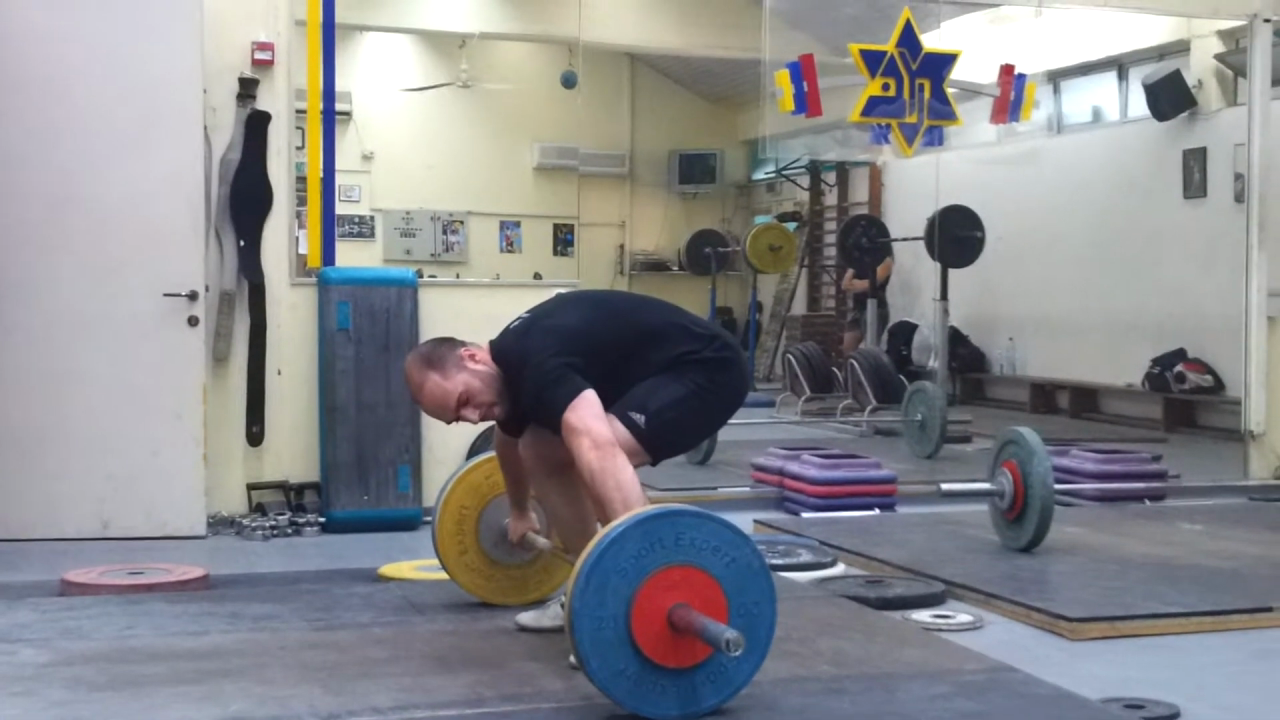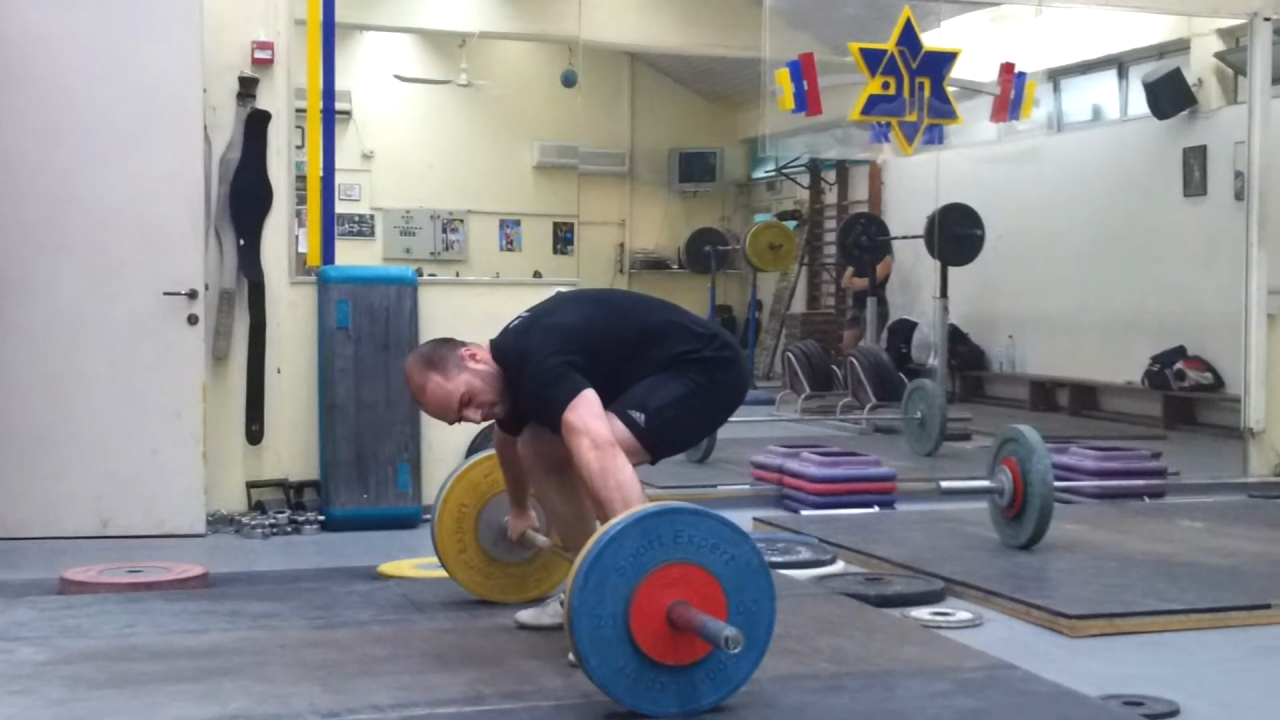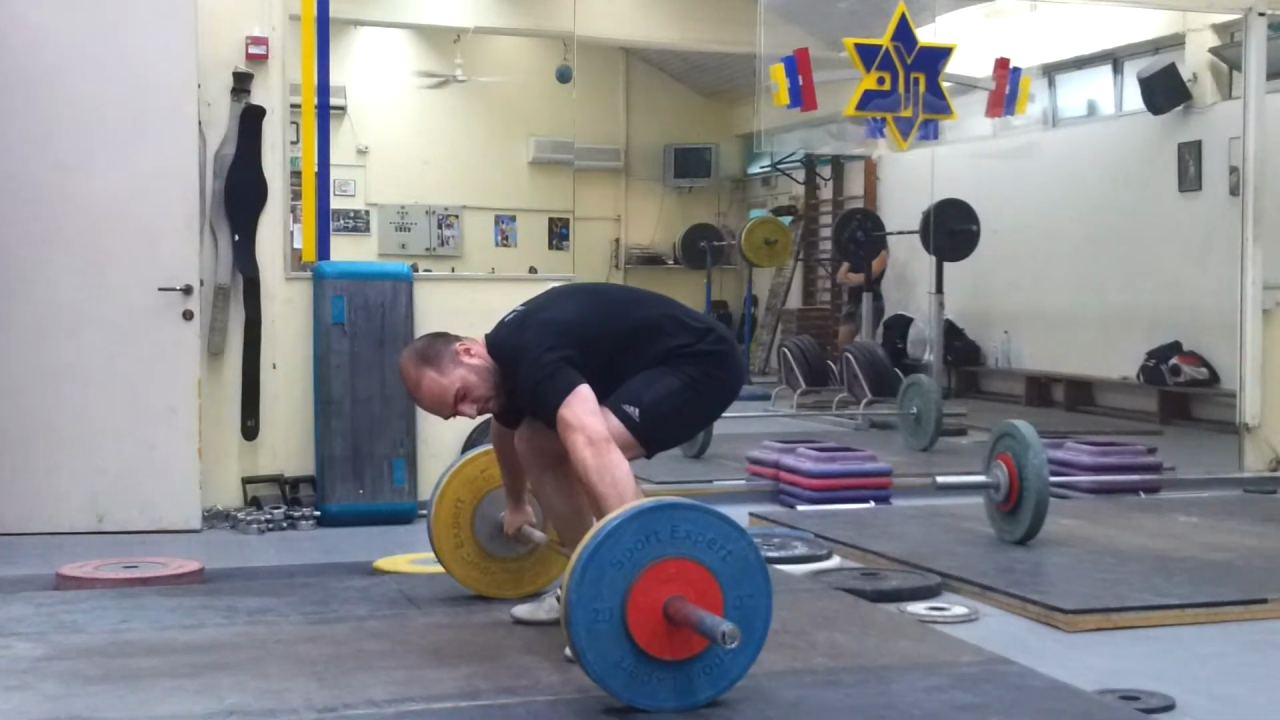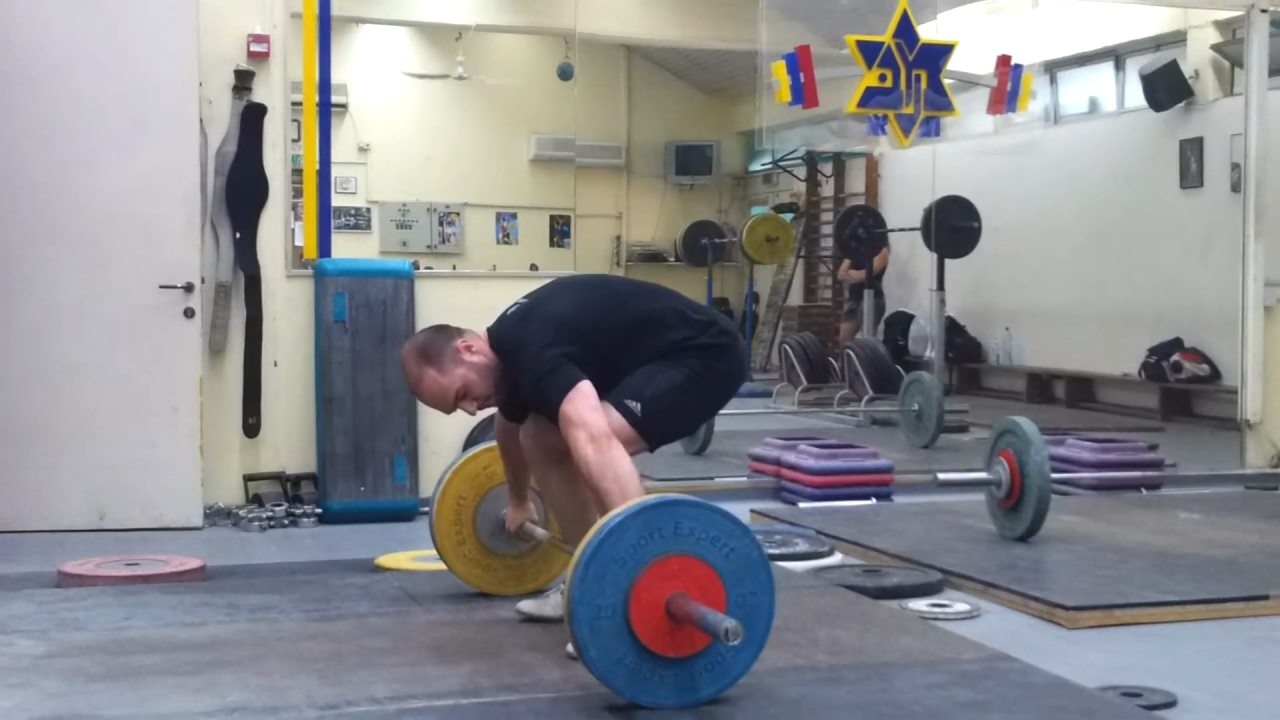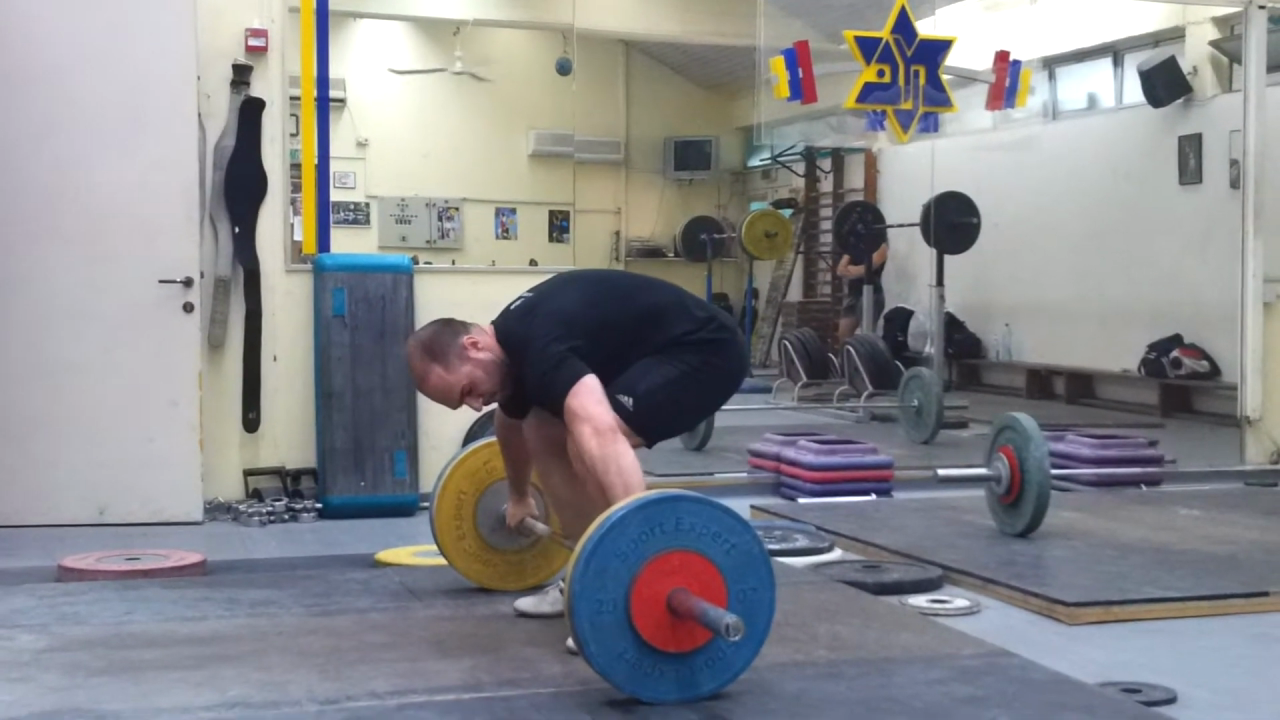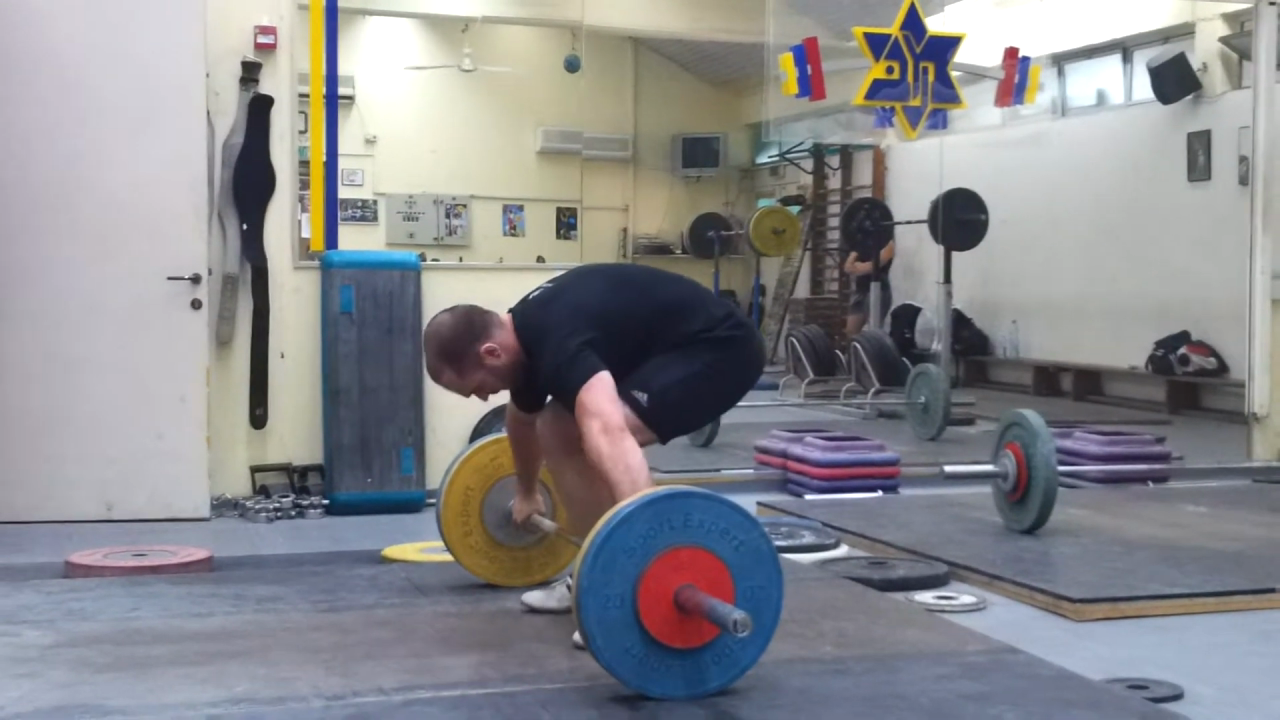
dt=0.2s
person 1, frame 1
left shoulder: (538, 364)
right shoulder: (511, 365)
left elbow: (598, 450)
right elbow: (509, 440)
right wrist: (520, 512)
left hip: (707, 368)
left knee: (592, 453)
right knee: (539, 449)
person 1, frame 2
left shoulder: (538, 364)
right shoulder: (512, 366)
left elbow: (598, 449)
right elbow: (509, 438)
right wrist: (519, 511)
left hip: (706, 367)
right hip: (652, 370)
left knee: (589, 452)
right knee: (537, 447)
person 1, frame 3
left shoulder: (533, 359)
right shoulder: (507, 356)
left elbow: (593, 446)
right elbow: (507, 432)
right wrist: (516, 506)
left hip: (701, 362)
right hip: (647, 363)
left knee: (589, 450)
right knee: (534, 442)
person 1, frame 4
left shoulder: (535, 354)
right shoulder: (508, 351)
left elbow: (595, 443)
right elbow: (510, 425)
right wrist: (519, 504)
left hip: (706, 354)
right hip: (649, 357)
left knee: (591, 442)
right knee: (539, 438)
person 1, frame 5
left shoulder: (540, 348)
right shoulder: (511, 343)
left elbow: (600, 437)
right elbow: (512, 424)
right wrist: (518, 498)
left hip: (706, 351)
right hip: (655, 350)
left knee: (586, 441)
right knee: (542, 433)
person 1, frame 6
left shoulder: (558, 342)
right shoulder: (525, 334)
left elbow: (609, 433)
right elbow: (523, 419)
right wrist: (526, 494)
left hip: (721, 347)
right hip: (669, 345)
left knee: (598, 438)
right knee: (555, 428)
